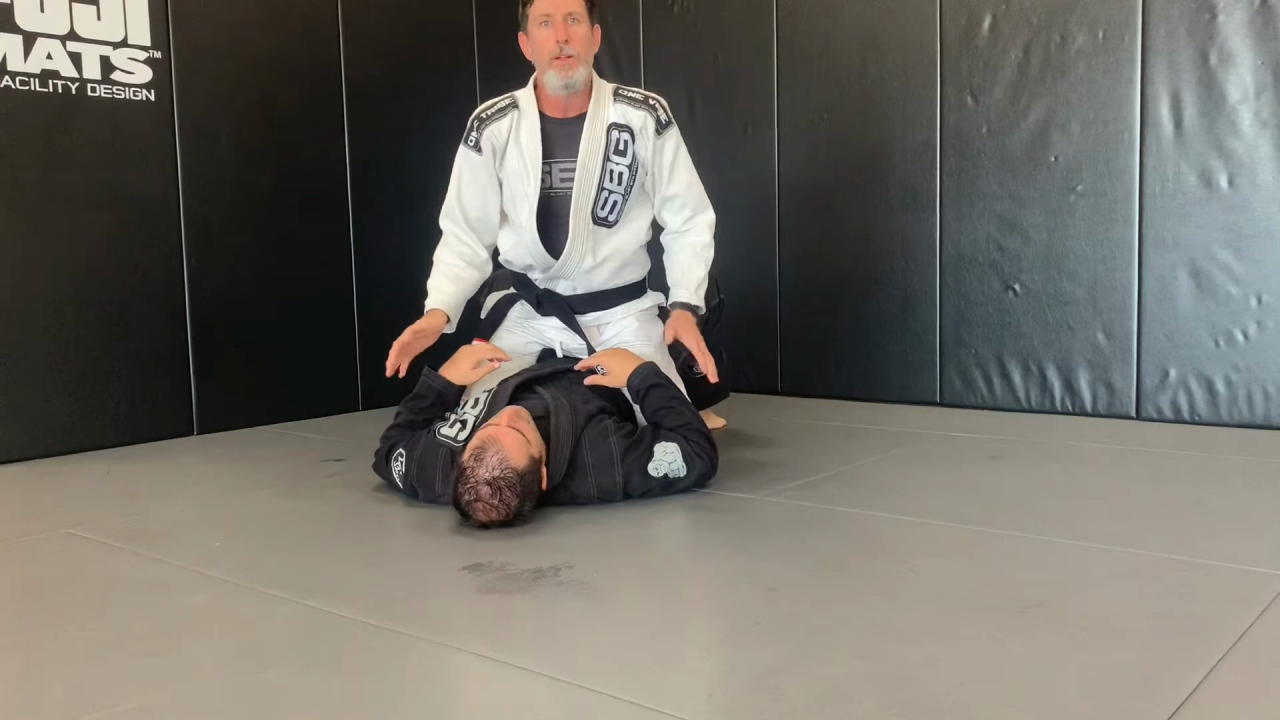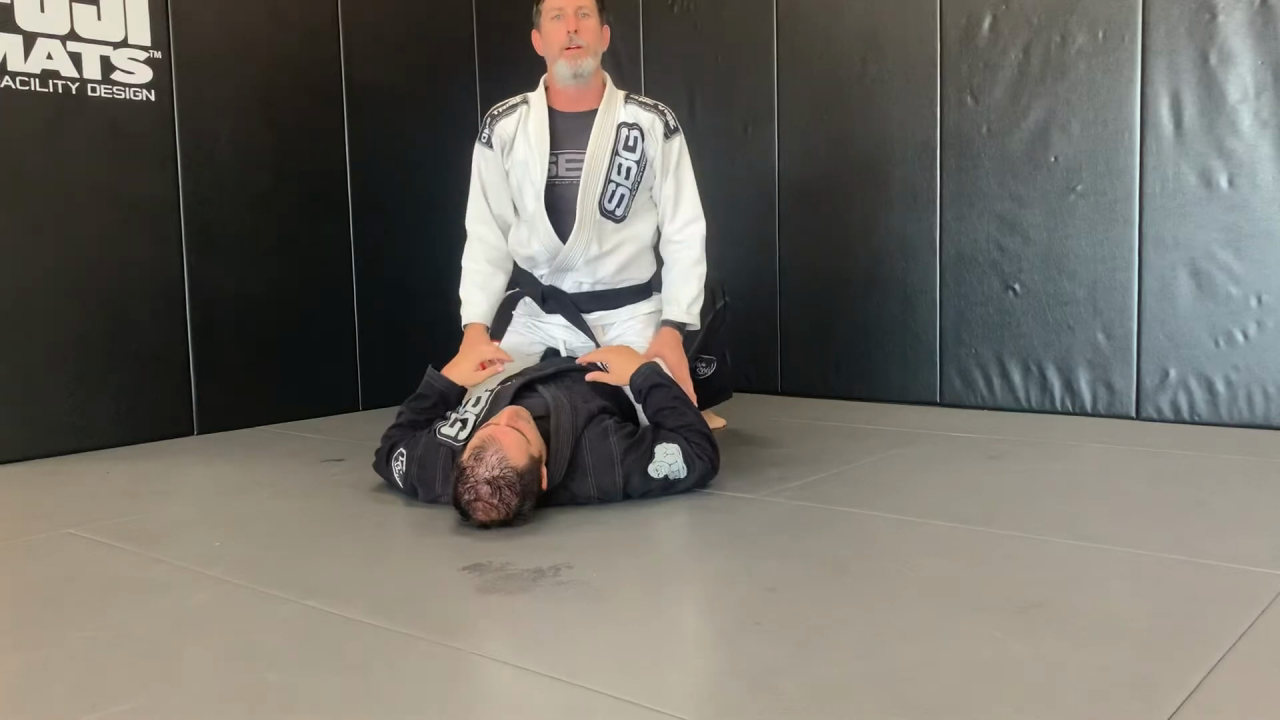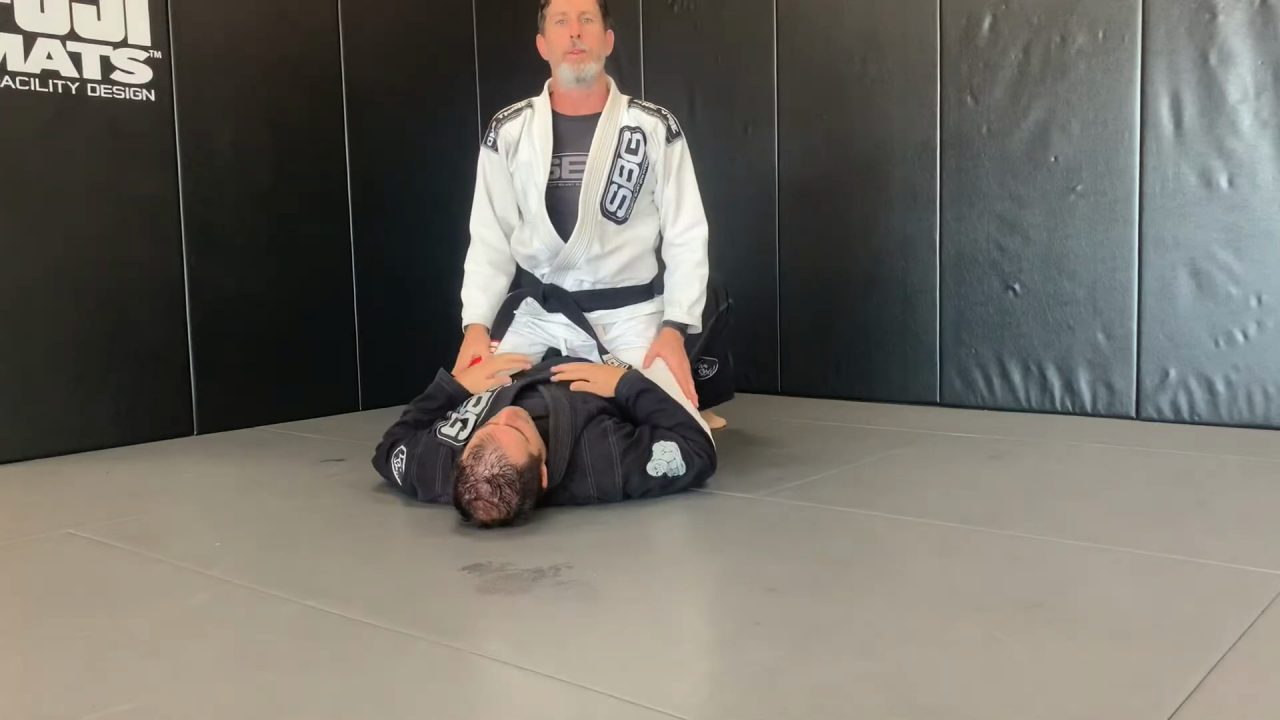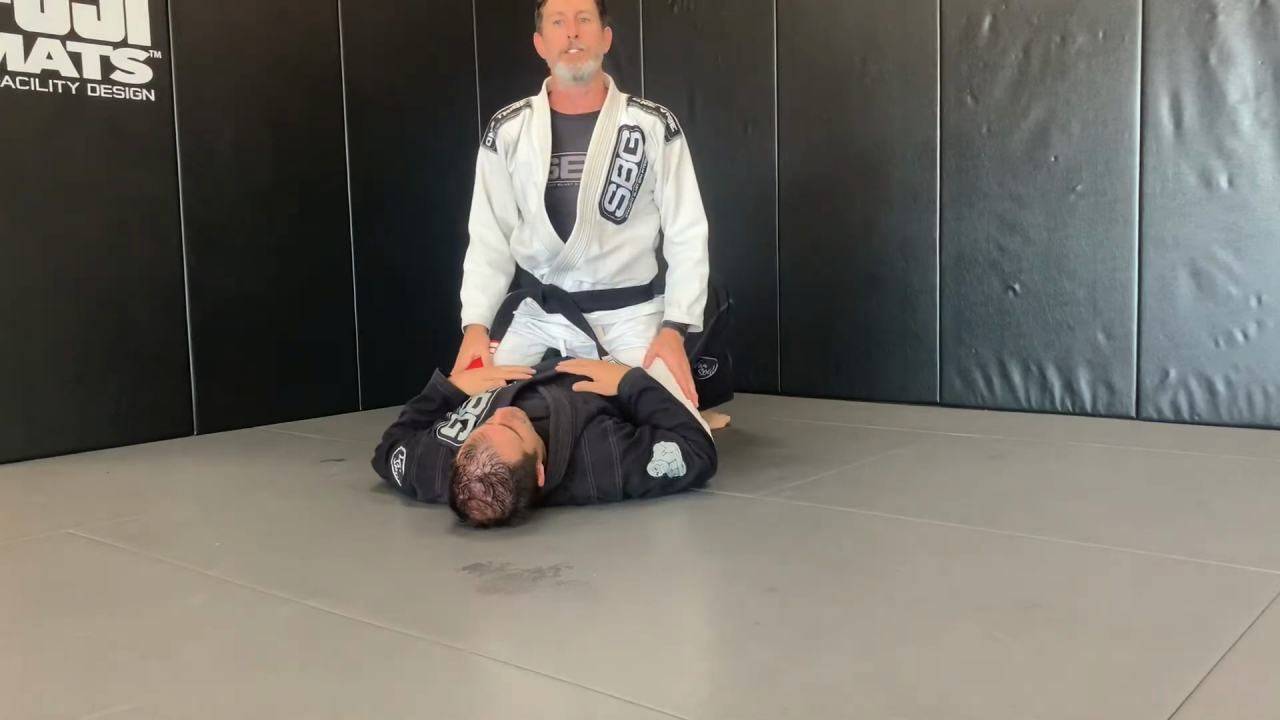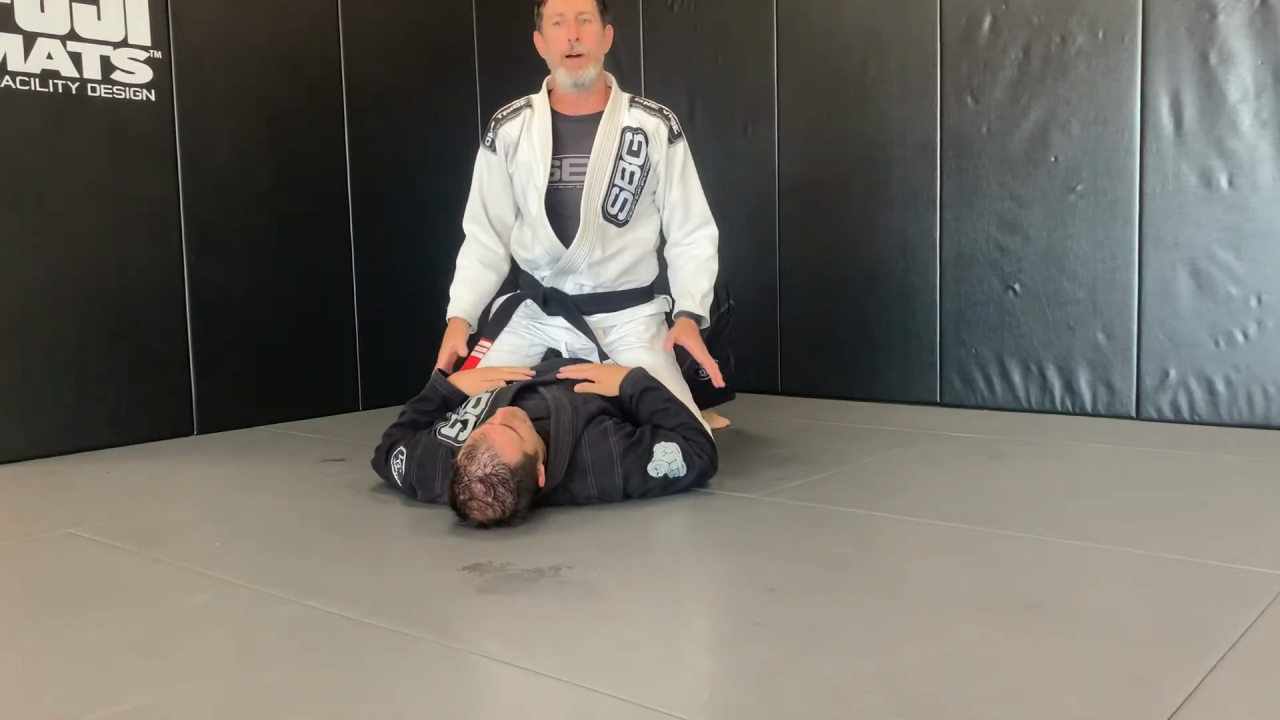
dt=0.4s
person 1, frame 1
left shoulder: (644, 118)
right shoulder: (492, 128)
left elbow: (688, 218)
right elbow: (465, 233)
left wrist: (684, 307)
right wrist: (439, 310)
left hip: (622, 314)
right hip: (528, 313)
person 1, frame 2
left shoulder: (653, 123)
right shoulder: (503, 127)
left elbow: (684, 234)
right elbow: (487, 237)
left wrist: (673, 327)
right wrist: (476, 325)
left hip: (630, 315)
right hip: (535, 314)
person 1, frame 3
left shoulder: (655, 128)
right shoulder: (509, 131)
left elbow: (686, 236)
right elbow: (490, 238)
left wrist: (675, 327)
right wrist: (476, 325)
left hip: (631, 315)
right hip: (537, 316)
person 1, frame 4
left shoulder: (654, 126)
right shoulder: (507, 131)
left elbow: (687, 235)
right elbow: (490, 238)
left wrist: (675, 327)
right wrist: (476, 324)
left hip: (630, 316)
right hip: (538, 315)
person 1, frame 5
left shoulder: (655, 126)
right shoulder: (508, 130)
left elbow: (692, 234)
right elbow: (485, 236)
left wrist: (688, 315)
right wrist: (460, 317)
left hip: (629, 317)
right hip: (535, 315)
person 2, frame 1
left shoulder: (433, 469)
right shoulder: (603, 466)
left elbow: (390, 450)
right elbow: (699, 456)
left wrist: (443, 379)
right wrist: (641, 374)
person 2, frame 2
left shoulder: (432, 468)
right shoulder: (605, 466)
left elbow: (391, 450)
right elbow: (701, 457)
left wrist: (446, 380)
right wrist: (645, 374)
person 2, frame 3
left shoulder: (433, 469)
right shoulder: (605, 465)
left elbow: (391, 450)
right elbow: (698, 455)
left wrist: (455, 385)
right wrist: (627, 384)
person 2, frame 4
left shoulder: (431, 468)
right shoulder: (604, 465)
left elbow: (389, 451)
right elbow: (699, 456)
left wrist: (450, 386)
right wrist: (631, 381)
person 2, frame 5
left shoulder: (431, 468)
right shoulder: (604, 464)
left elbow: (389, 450)
right elbow: (699, 456)
left wrist: (449, 385)
right wrist: (634, 381)
